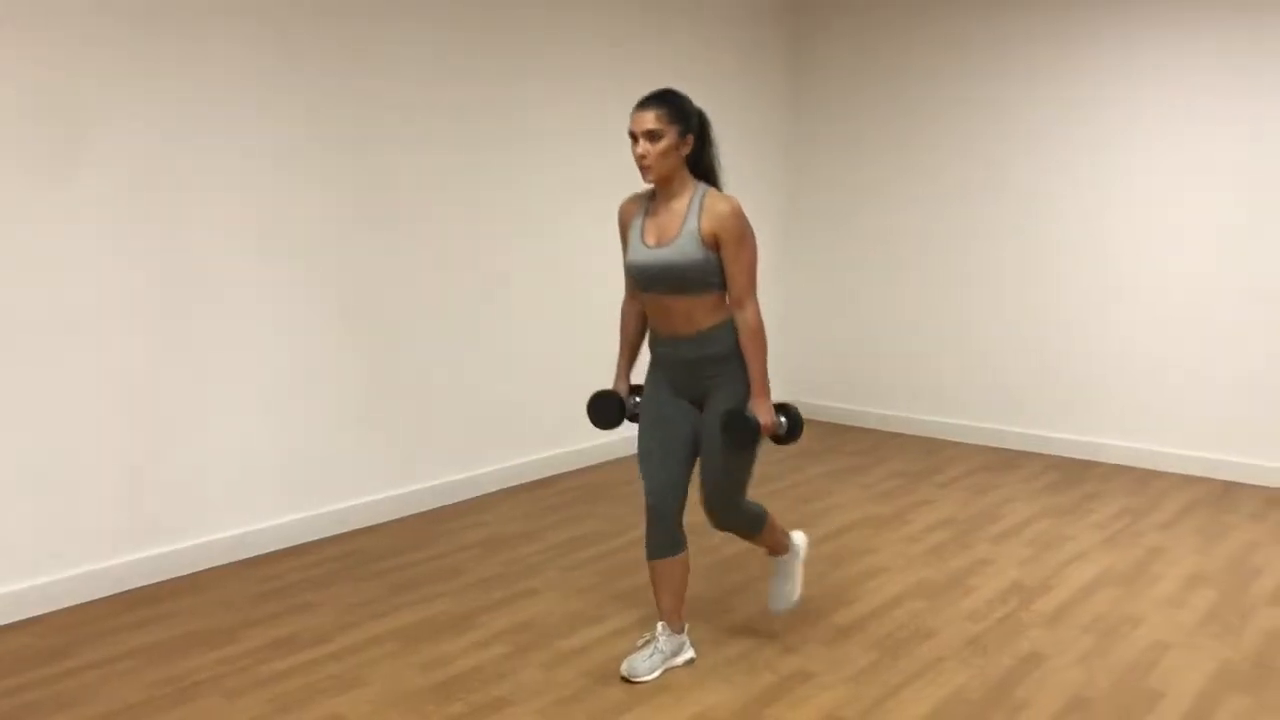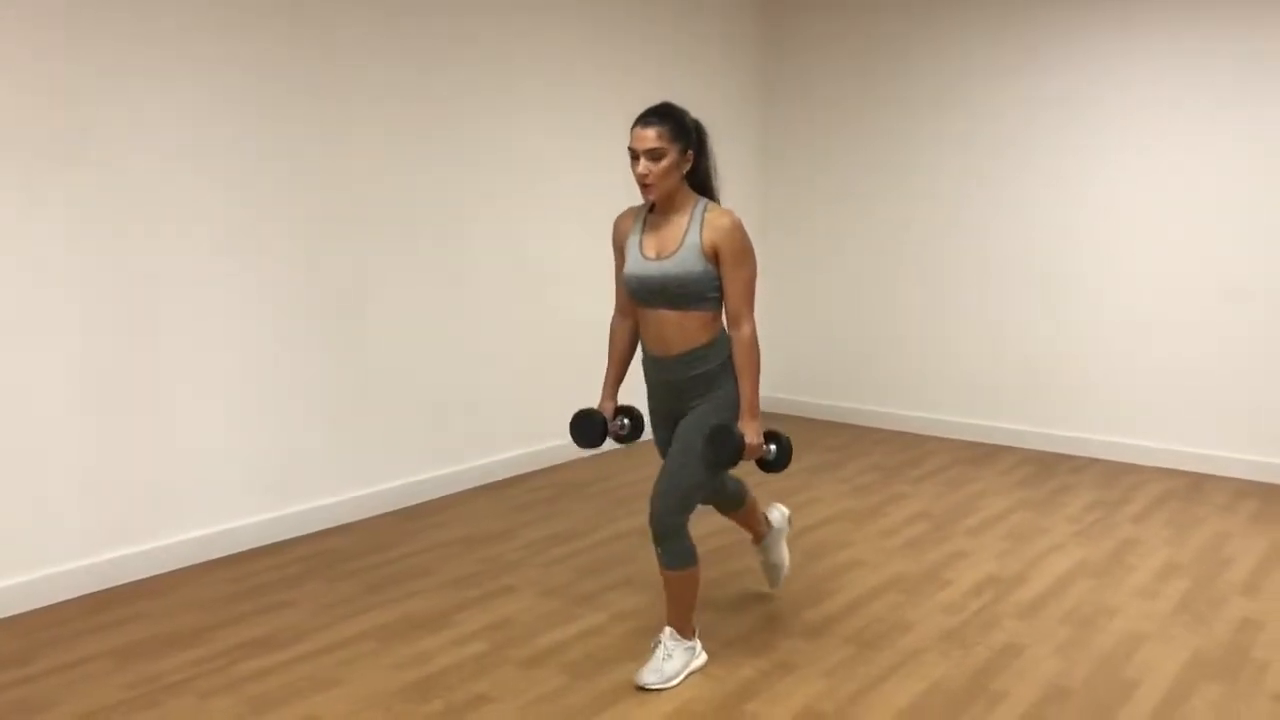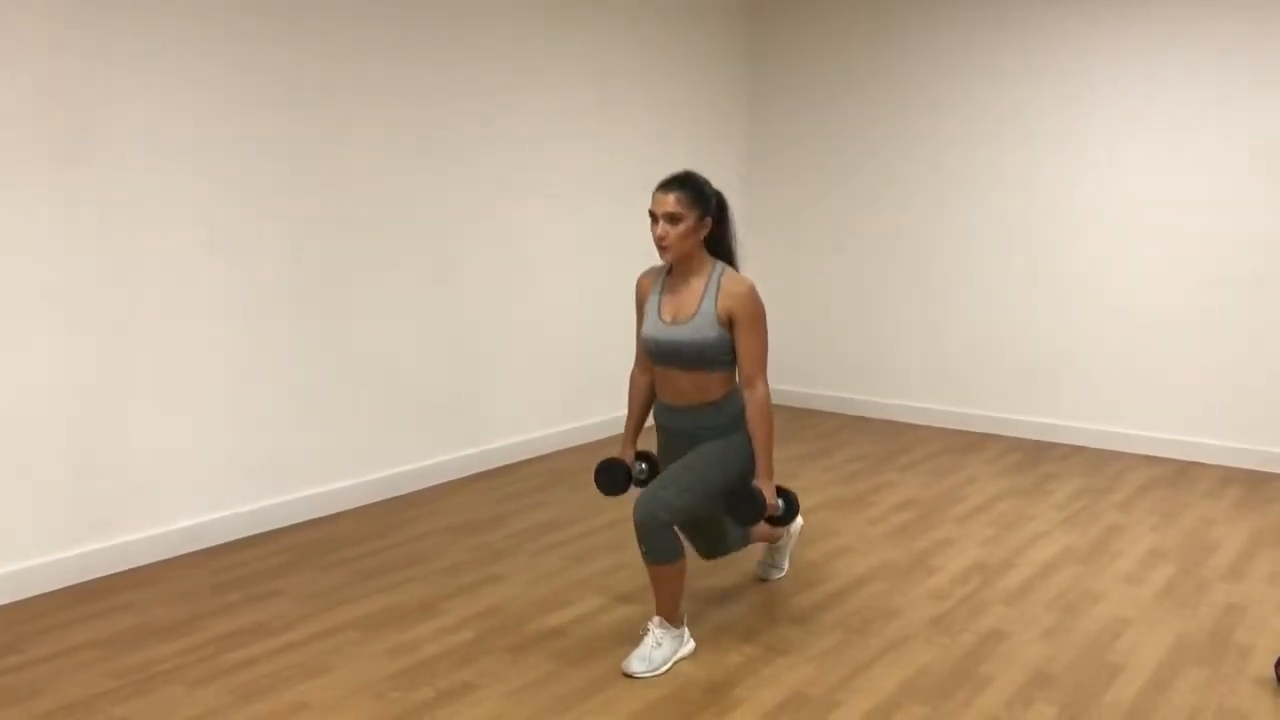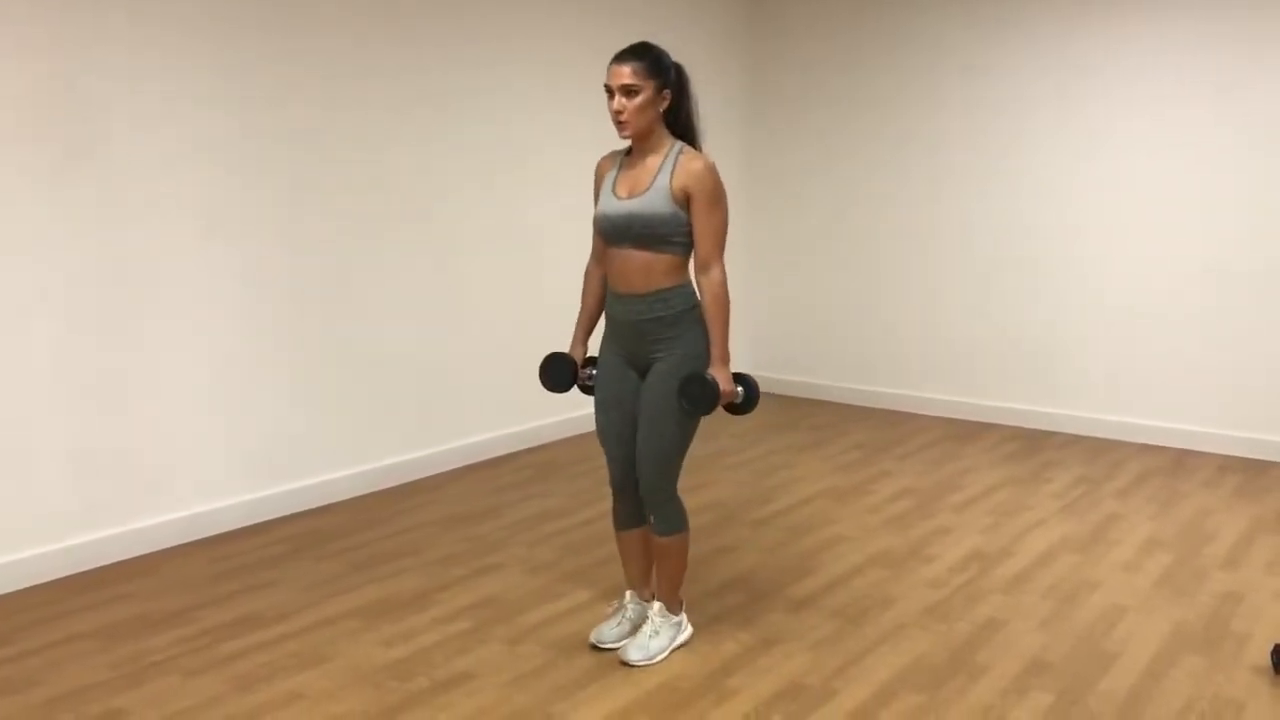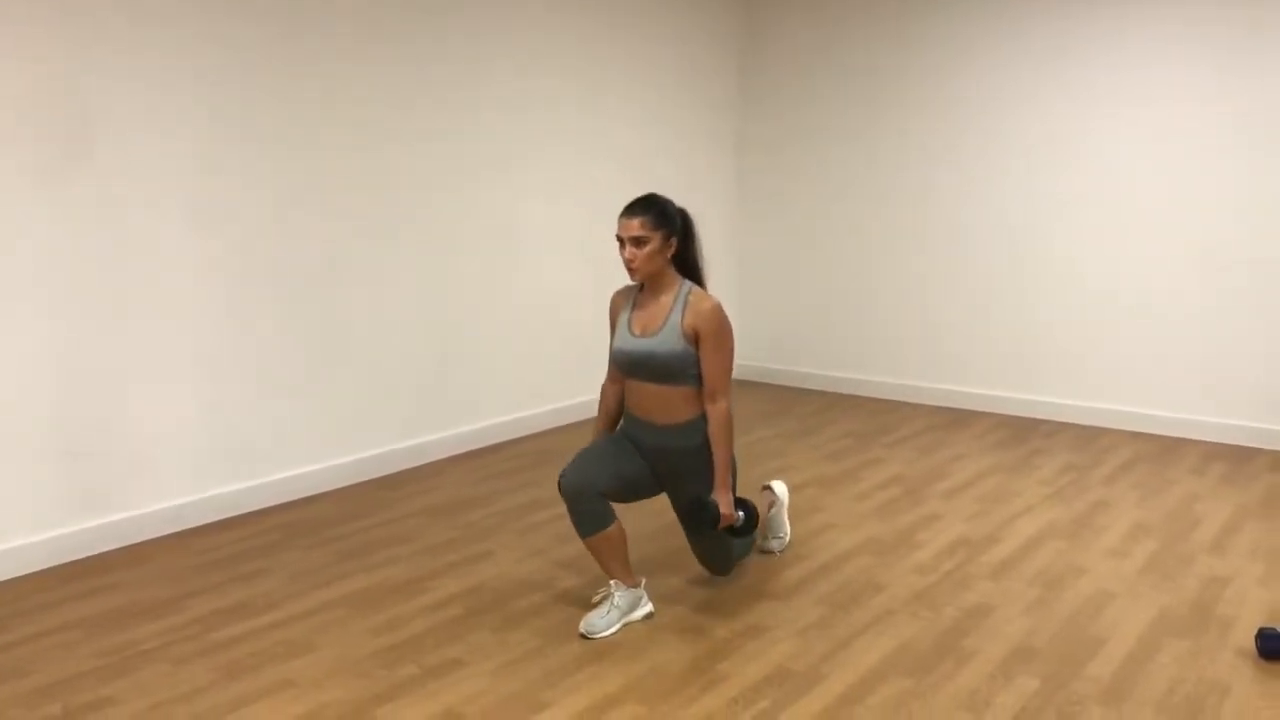
dt=1s
person 1, frame 1
left shoulder: (720, 212)
right shoulder: (631, 212)
left elbow: (746, 308)
left wrist: (761, 394)
right wrist: (622, 374)
left hip: (725, 370)
right hip: (667, 375)
left knee: (722, 507)
right knee: (661, 507)
left ankle: (785, 547)
right ankle: (672, 636)
person 1, frame 2
left shoulder: (722, 227)
right shoulder: (627, 225)
left elbow: (743, 326)
right elbow: (625, 317)
left wrist: (750, 414)
right wrist: (609, 392)
left hip: (713, 387)
right hip: (662, 389)
left knee: (665, 513)
right knee: (704, 487)
left ankle: (682, 640)
right ankle: (768, 524)
person 1, frame 3
left shoulder: (736, 292)
right shoulder: (648, 284)
left elbow: (755, 387)
right elbow: (643, 369)
left wrist: (764, 475)
right wrist: (628, 442)
left hip: (726, 436)
right hip: (674, 435)
left knee: (652, 511)
right knee: (710, 542)
left ankle: (670, 629)
right ankle: (776, 531)
person 1, frame 4
left shoulder: (694, 170)
right shoulder: (607, 168)
left elbow: (710, 270)
left wrist: (720, 361)
right wrist: (580, 338)
left hip: (676, 335)
right hip: (620, 339)
left knee: (655, 483)
right knee: (622, 483)
left ankle: (671, 614)
right ankle: (637, 602)
person 1, frame 5
left shoulder: (703, 310)
right shoulder: (620, 302)
left elbow: (718, 402)
right elbow: (614, 382)
left wrist: (722, 486)
right wrist: (596, 449)
left hip: (691, 447)
right hip: (636, 440)
left knee: (719, 560)
right knee: (576, 482)
left ankle: (769, 501)
right ankle: (627, 593)
